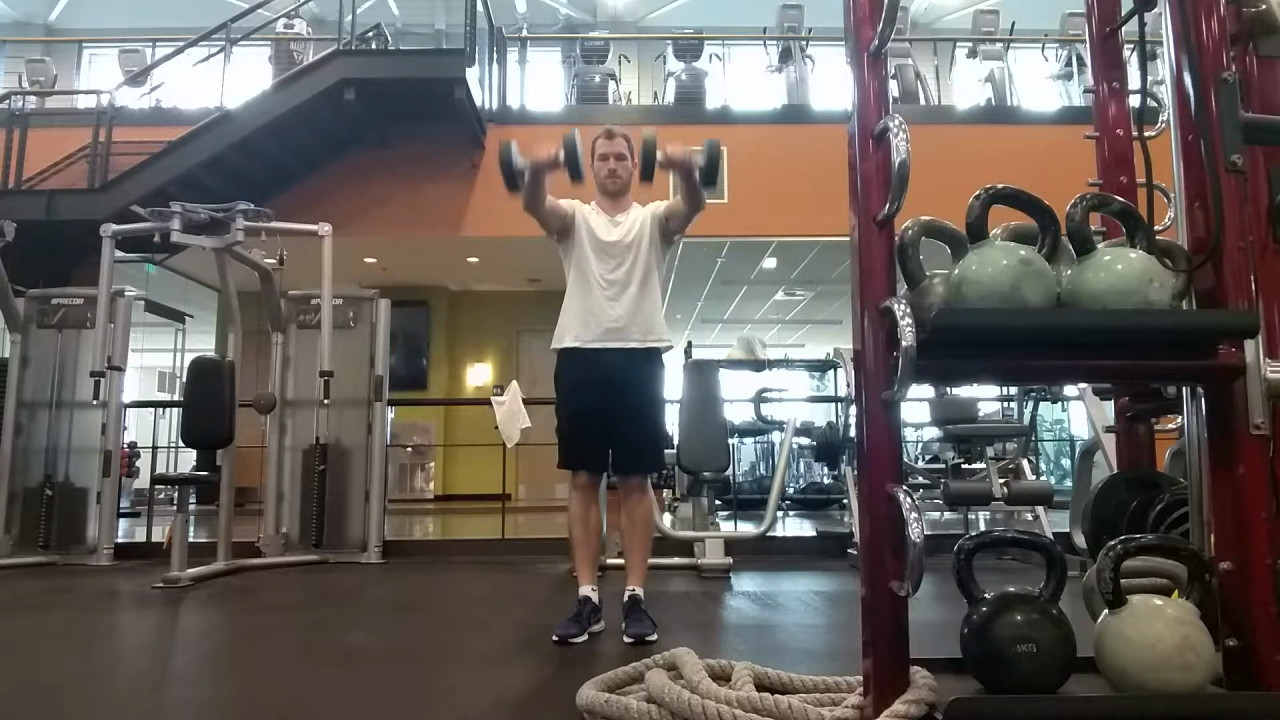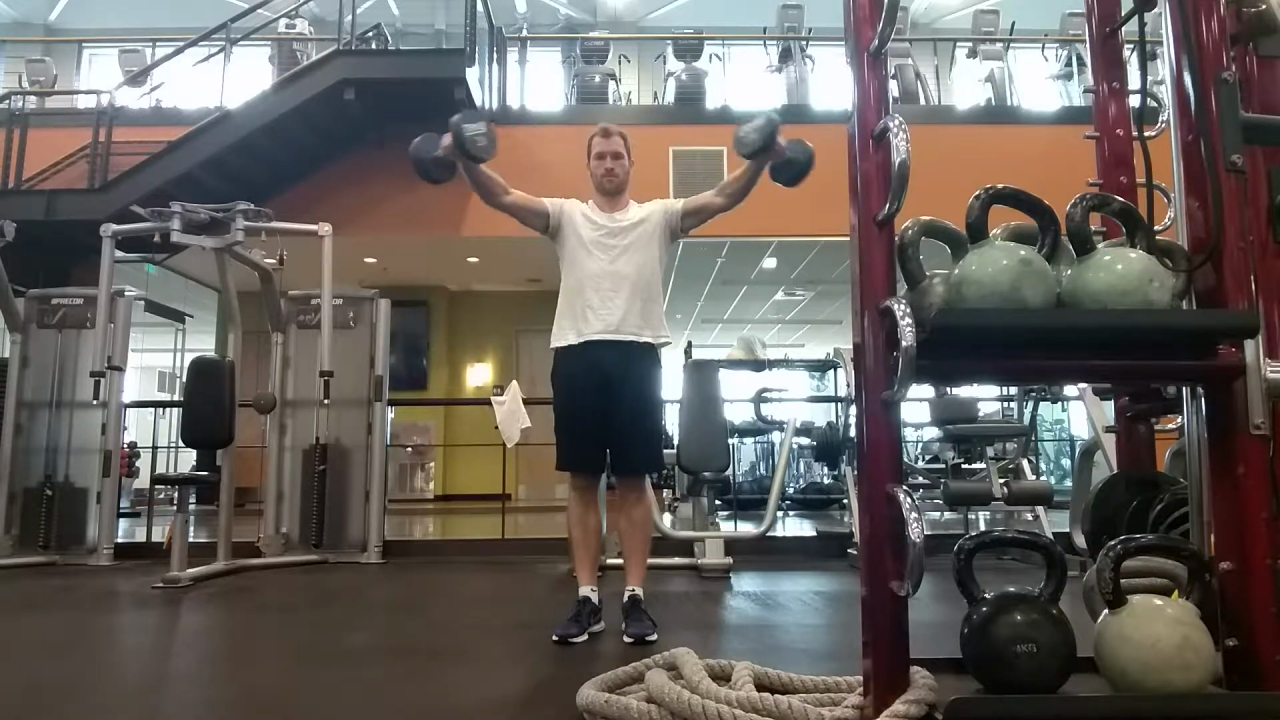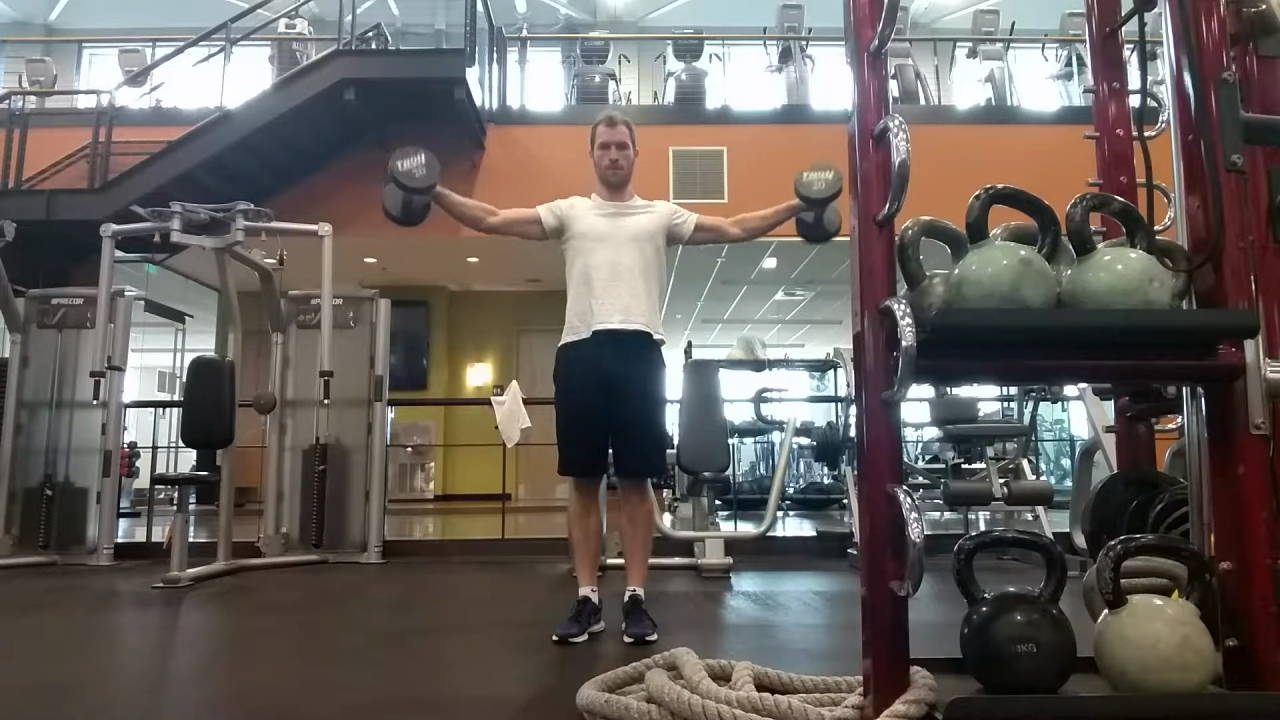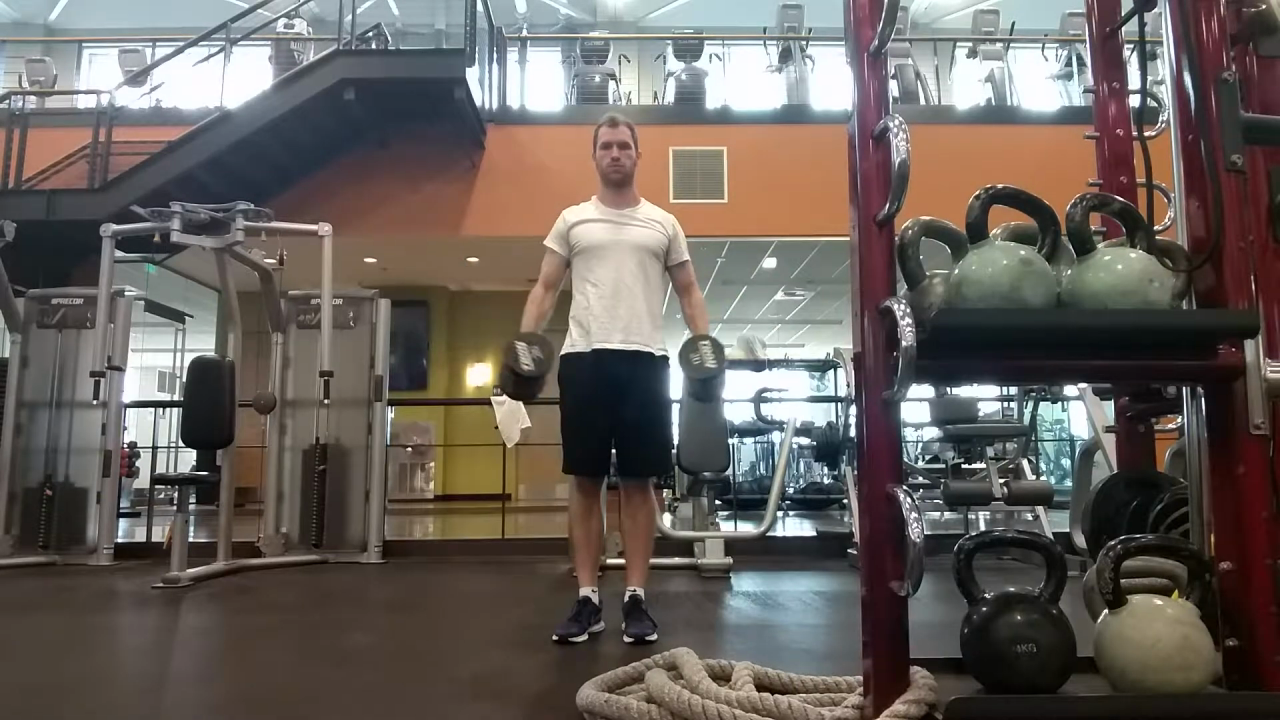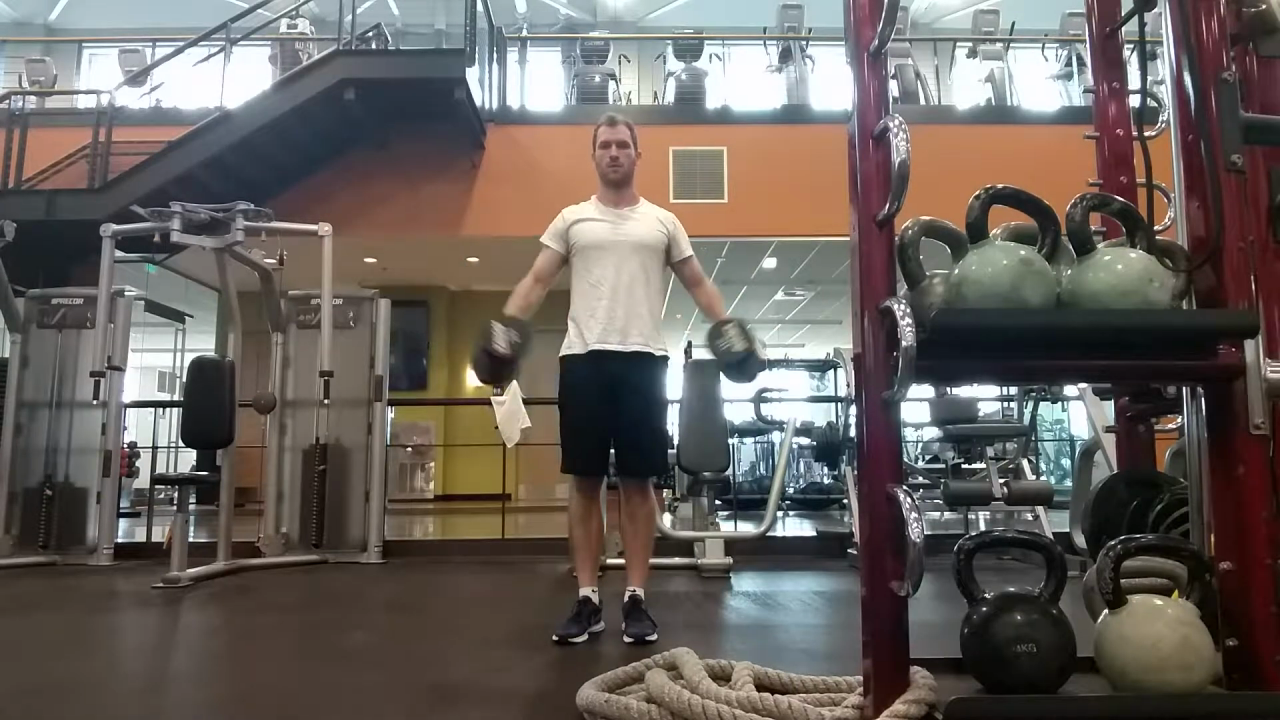
dt=1s
person 1, frame 1
left shoulder: (655, 216)
right shoulder: (573, 215)
left elbow: (690, 204)
right elbow: (536, 205)
left wrist: (686, 171)
right wrist: (537, 172)
left hip: (639, 355)
right hip: (581, 355)
left knee: (635, 480)
right knee: (583, 479)
left ankle: (634, 597)
right ankle: (587, 597)
person 1, frame 2
left shoulder: (658, 216)
right shoulder: (565, 215)
left elbow: (722, 197)
right elbow: (502, 196)
left wrist: (759, 159)
right wrist: (466, 159)
left hip: (636, 354)
right hip: (578, 354)
left knee: (634, 480)
right knee: (582, 480)
left ankle: (634, 597)
right ankle: (587, 598)
person 1, frame 3
left shoulder: (662, 215)
right shoulder: (568, 212)
left elbow: (735, 228)
right elbow: (492, 219)
left wrist: (795, 205)
right wrist: (434, 191)
left hip: (639, 352)
right hip: (581, 352)
left knee: (636, 481)
right knee: (583, 481)
left ankle: (635, 598)
right ankle: (587, 598)
person 1, frame 4
left shoulder: (664, 223)
right shoulder: (572, 220)
left elbow: (689, 290)
right elbow: (545, 288)
left wrist: (705, 342)
right wrist: (524, 339)
left hip: (645, 361)
right hip: (585, 360)
left knee: (638, 482)
right knee: (586, 481)
left ankle: (635, 597)
right ankle: (588, 598)
person 1, frame 5
left shoulder: (663, 221)
right shoulder: (570, 219)
left elbow: (698, 282)
right elbow: (537, 279)
left wrist: (726, 324)
right wrist: (507, 323)
left hip: (643, 361)
right hip: (584, 360)
left knee: (638, 481)
right knee: (585, 481)
left ankle: (635, 598)
right ankle: (587, 599)
